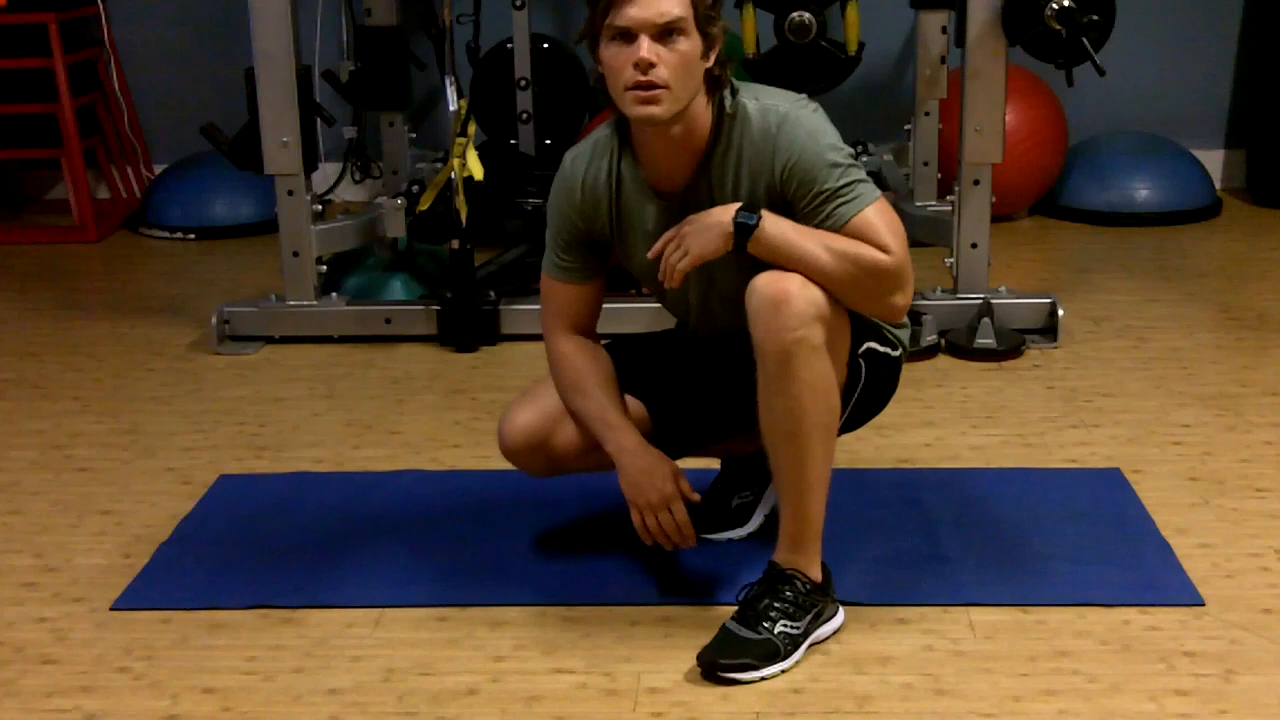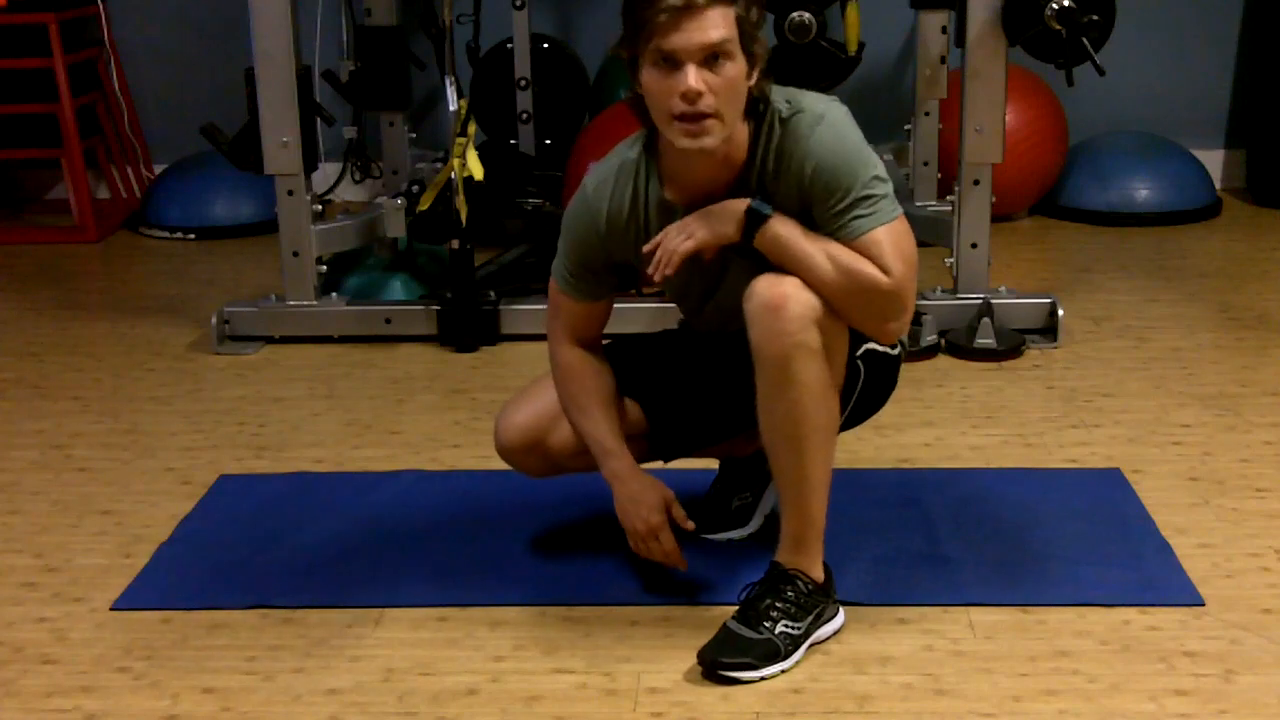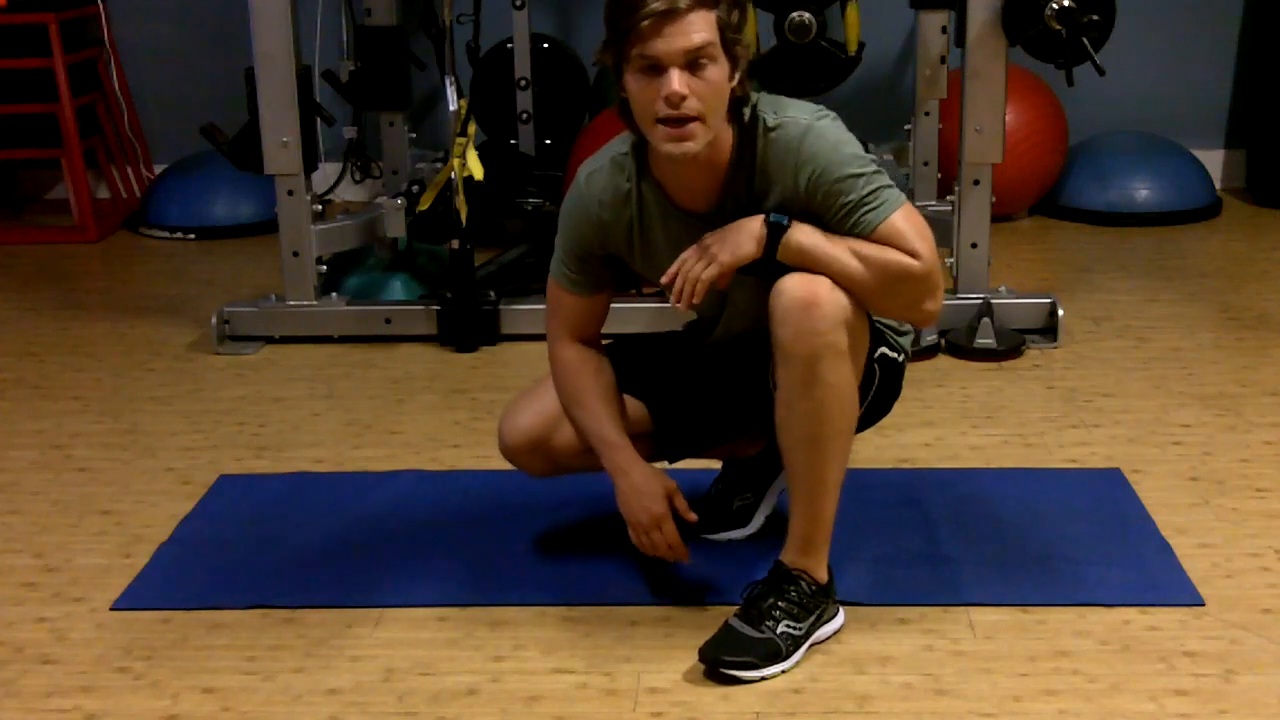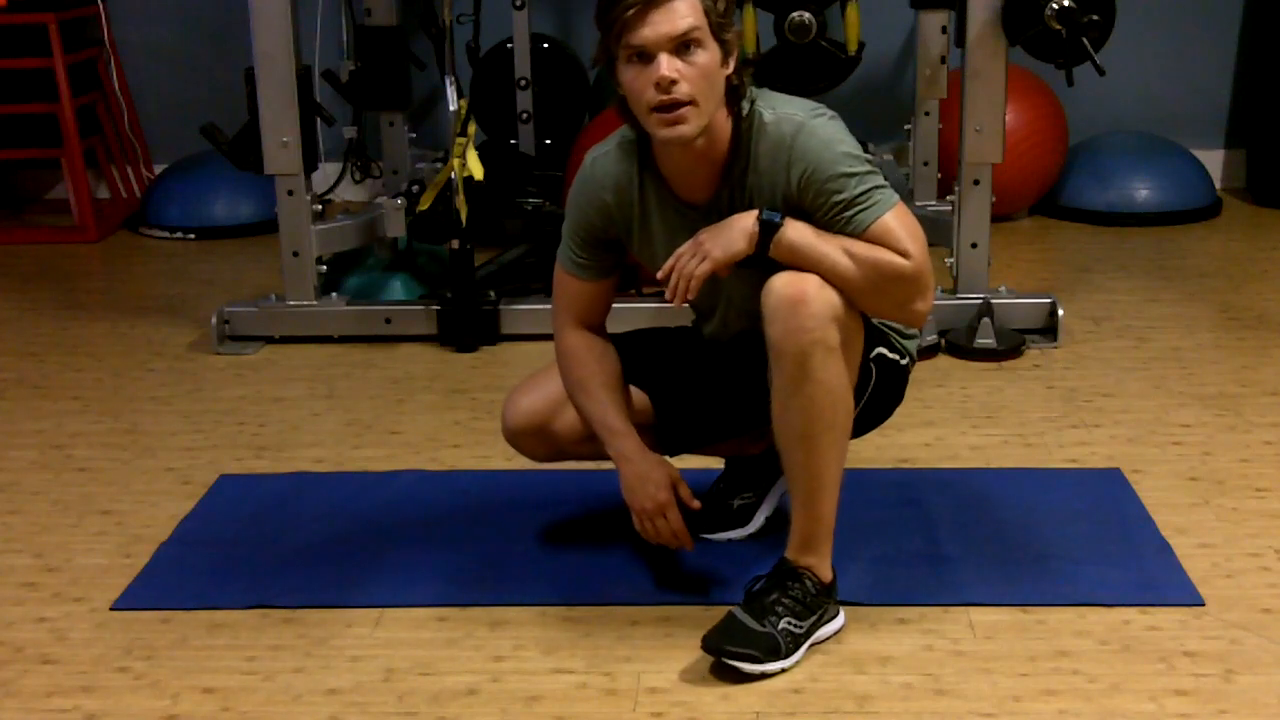
dt=1s
person 1, frame 1
left shoulder: (784, 130)
right shoulder: (585, 176)
left elbow: (893, 286)
right elbow: (568, 331)
left wrist: (744, 222)
right wrist: (631, 451)
left hip: (840, 355)
right hip: (712, 354)
left knee: (782, 296)
right knee: (528, 436)
left ankle: (802, 582)
right ankle: (751, 453)
person 1, frame 2
left shoulder: (817, 134)
right shoulder: (607, 194)
left elbow: (891, 310)
right elbow: (574, 340)
left wrist: (753, 218)
right wrist: (625, 473)
left hip: (837, 358)
right hip: (716, 354)
left knee: (779, 299)
right knee: (523, 436)
left ankle: (804, 582)
right ankle: (750, 452)
person 1, frame 3
left shoulder: (805, 144)
right shoulder: (601, 190)
left elbow: (923, 291)
right elbow: (572, 338)
left wrist: (771, 232)
right wrist: (628, 466)
left hip: (842, 360)
right hip: (718, 357)
left knee: (807, 298)
right knee: (527, 436)
left ankle: (806, 583)
right ankle: (755, 452)
person 1, frame 4
left shoulder: (803, 140)
right shoulder: (606, 177)
left elbow: (914, 291)
right elbow: (579, 326)
left wrist: (764, 228)
right wrist: (632, 453)
left hip: (849, 359)
right hip: (725, 356)
left knee: (798, 296)
right knee: (530, 420)
left ankle: (808, 581)
right ankle: (758, 453)
